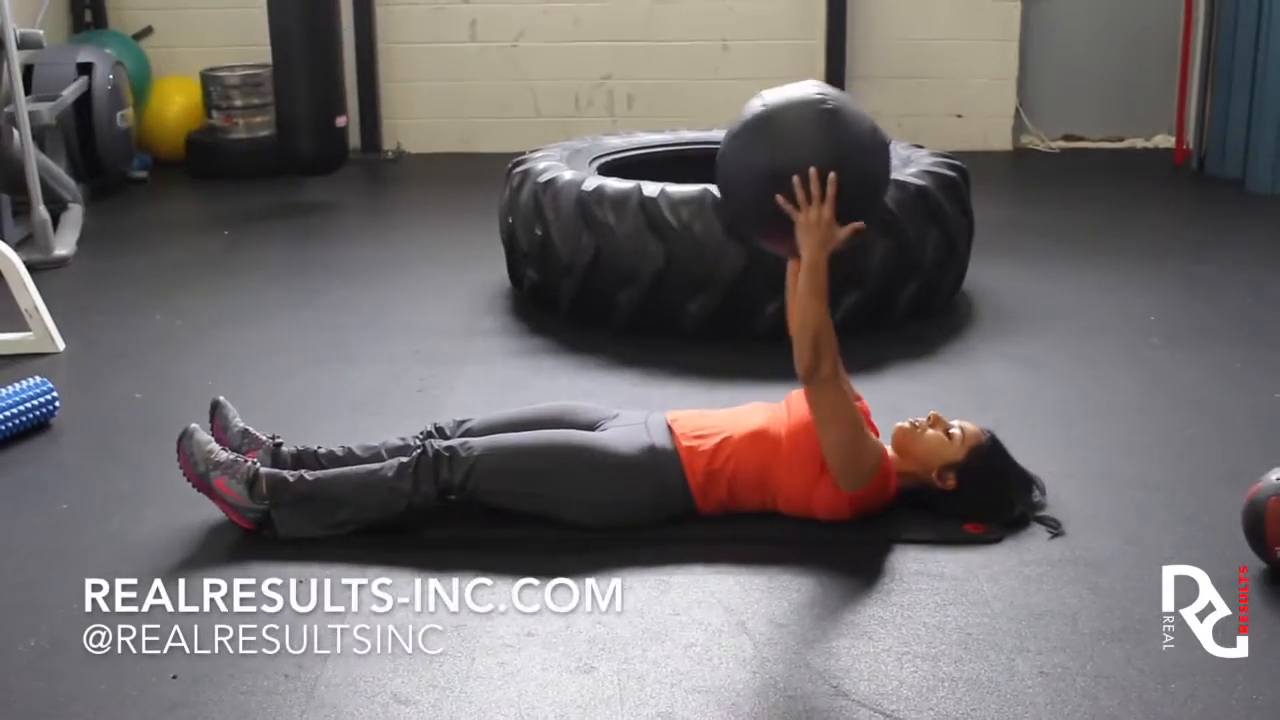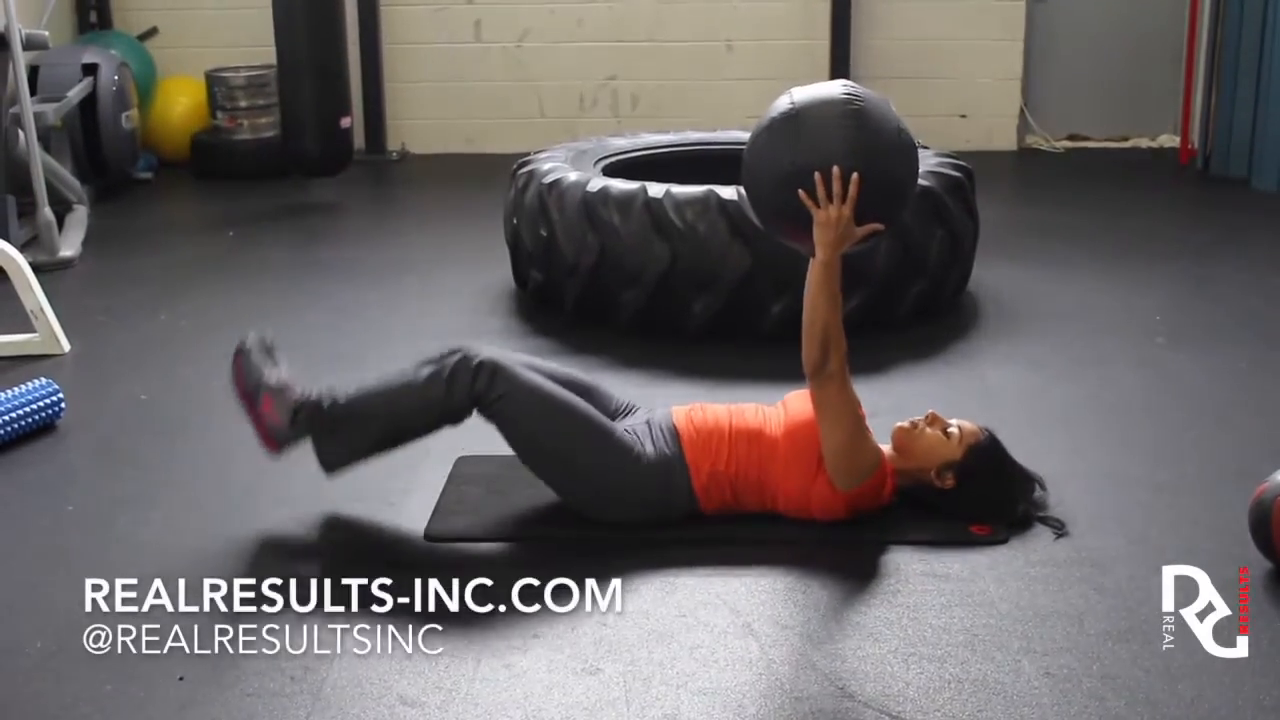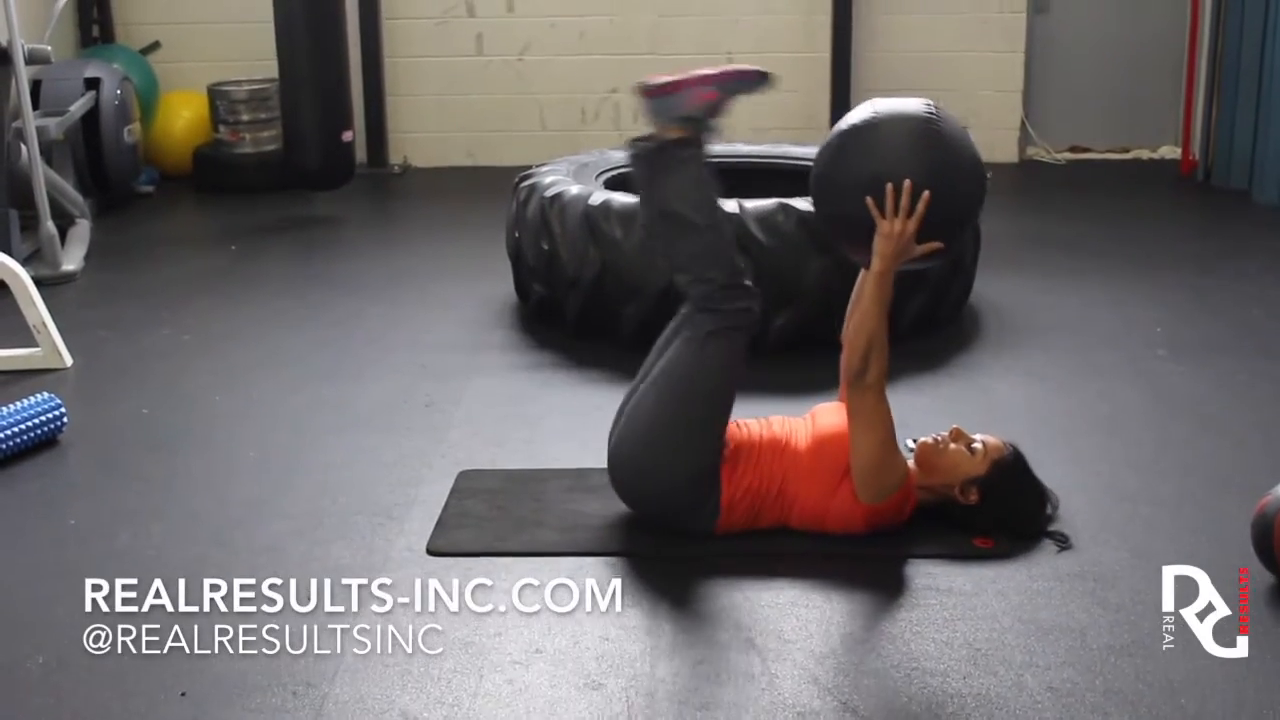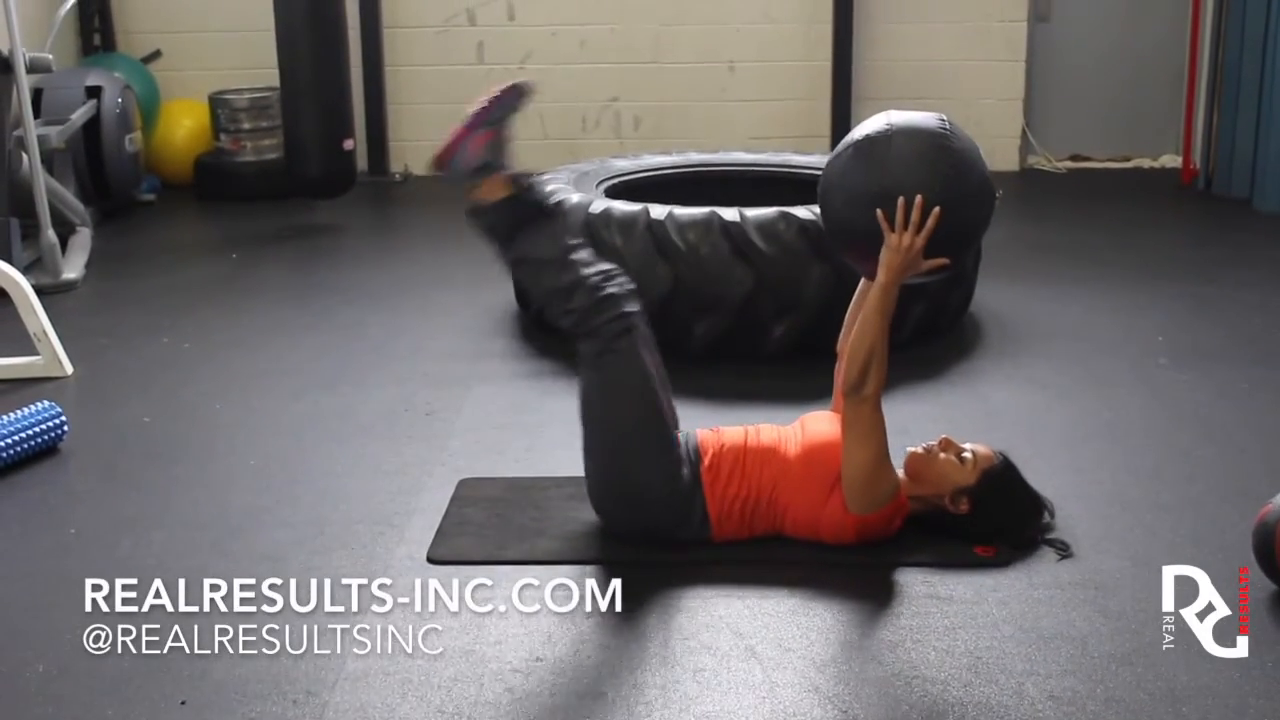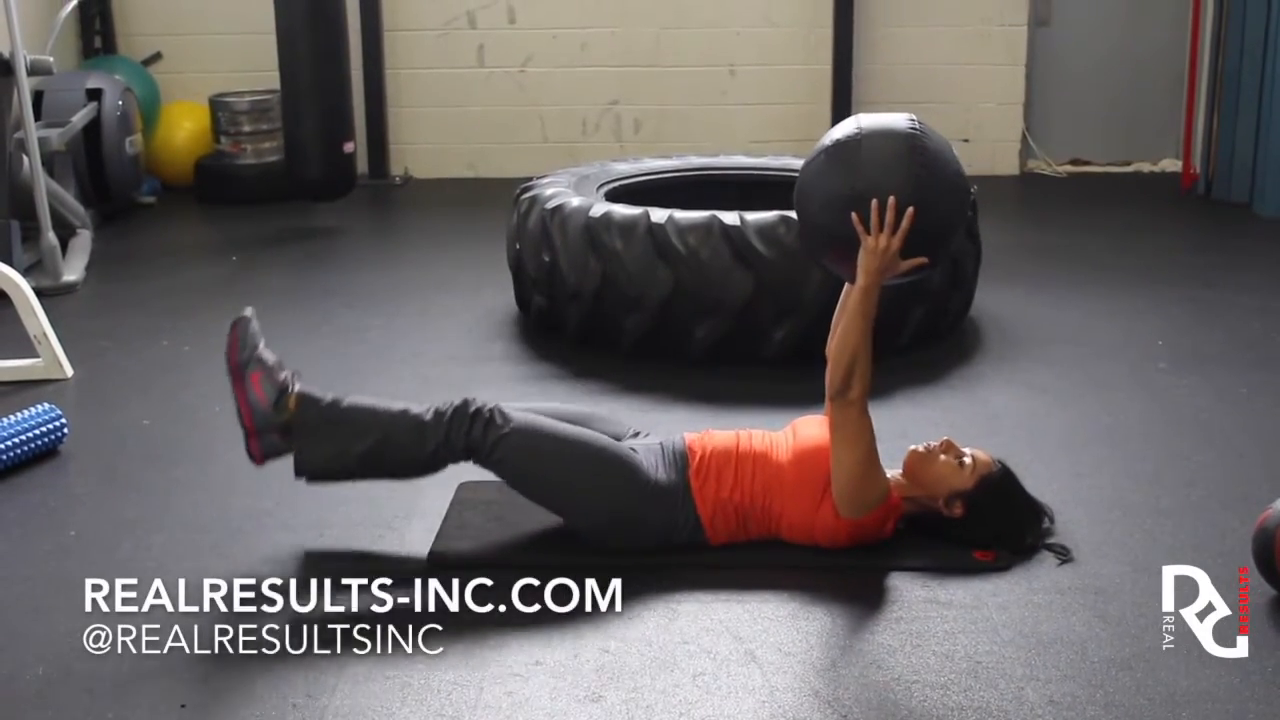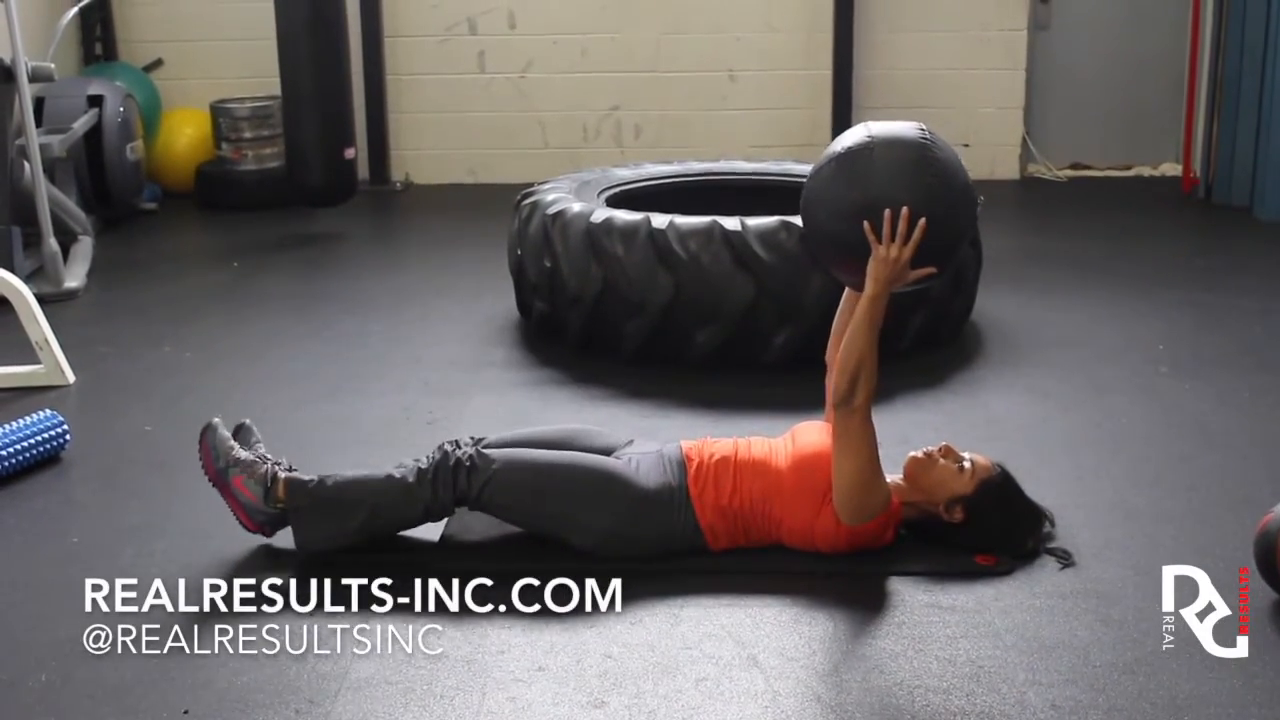
dt=0.7s
person 1, frame 1
left shoulder: (866, 479)
right shoulder: (859, 432)
left elbow: (814, 366)
right elbow: (816, 360)
left wrist: (813, 253)
right wrist: (803, 245)
left hip: (646, 481)
right hip: (651, 437)
left knee: (446, 470)
right knee: (451, 435)
left ankle: (267, 500)
right ankle: (278, 460)
person 1, frame 2
left shoulder: (864, 479)
right shoulder: (861, 450)
left elbow: (823, 369)
right elbow: (828, 371)
left wrist: (828, 254)
right wrist: (827, 245)
left hip: (642, 480)
right hip: (652, 432)
left knee: (478, 372)
right knee: (492, 370)
left ankle: (306, 416)
right ankle: (319, 417)
person 1, frame 3
left shoulder: (885, 496)
right shoulder: (891, 471)
left elbow: (862, 377)
right elbow: (858, 358)
left wrist: (883, 265)
right wrist: (878, 259)
left hip: (659, 476)
right hip: (655, 458)
left knee: (722, 305)
right knee: (714, 297)
left ankle: (677, 134)
right ankle: (669, 140)
person 1, frame 4
left shoulder: (877, 509)
right shoulder: (879, 486)
left elbow: (859, 390)
right elbow: (850, 362)
left wrist: (890, 279)
right wrist: (878, 273)
left hip: (656, 498)
right hip: (681, 467)
left knee: (608, 314)
right knee: (604, 316)
left ankle: (491, 183)
right ankle: (493, 184)
person 1, frame 5
left shoulder: (870, 510)
right shoulder: (877, 482)
left elbow: (844, 393)
right elbow: (840, 369)
left wrist: (869, 281)
right wrist: (863, 274)
left hip: (653, 504)
right hip: (661, 462)
left knee: (473, 425)
right knee: (486, 418)
left ankle: (286, 415)
right ankle: (294, 415)
person 1, frame 6
left shoulder: (869, 515)
right shoulder: (875, 486)
left elbow: (849, 400)
right elbow: (838, 369)
left wrist: (878, 289)
right wrist: (862, 277)
left hip: (651, 511)
right hip: (659, 466)
left knee: (461, 475)
right knee: (471, 450)
left ankle: (281, 501)
right ankle: (287, 484)
